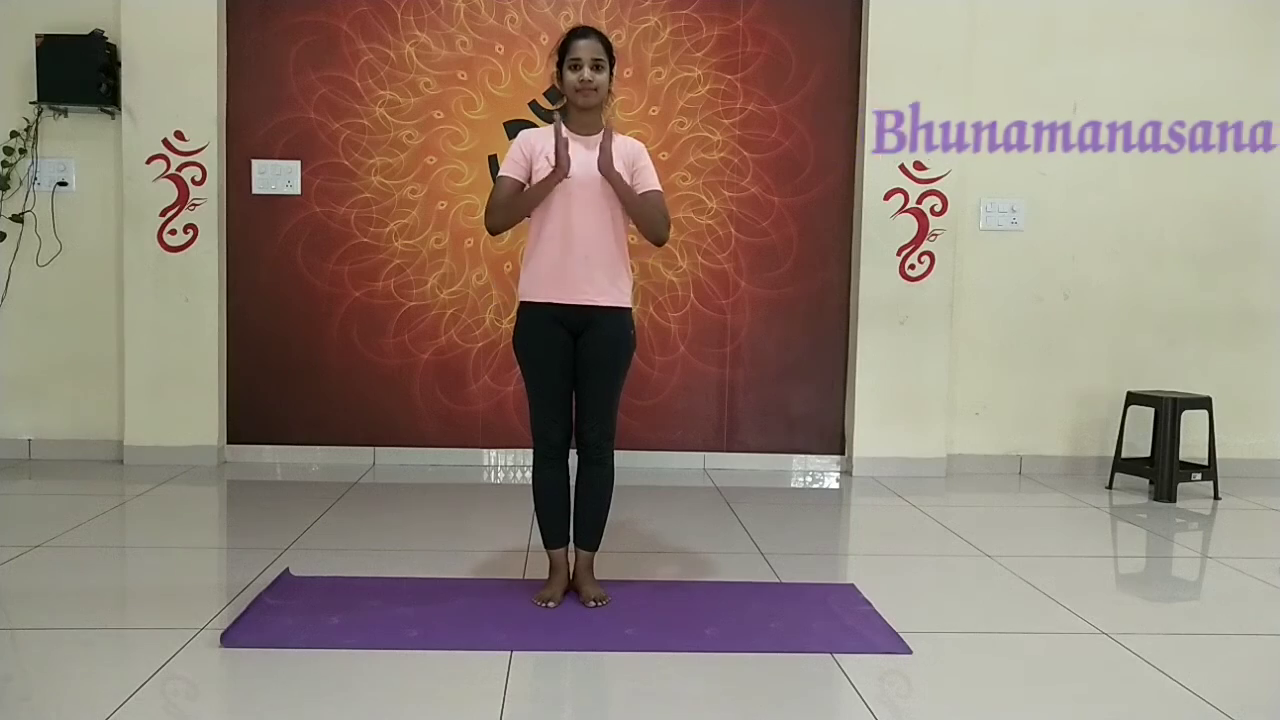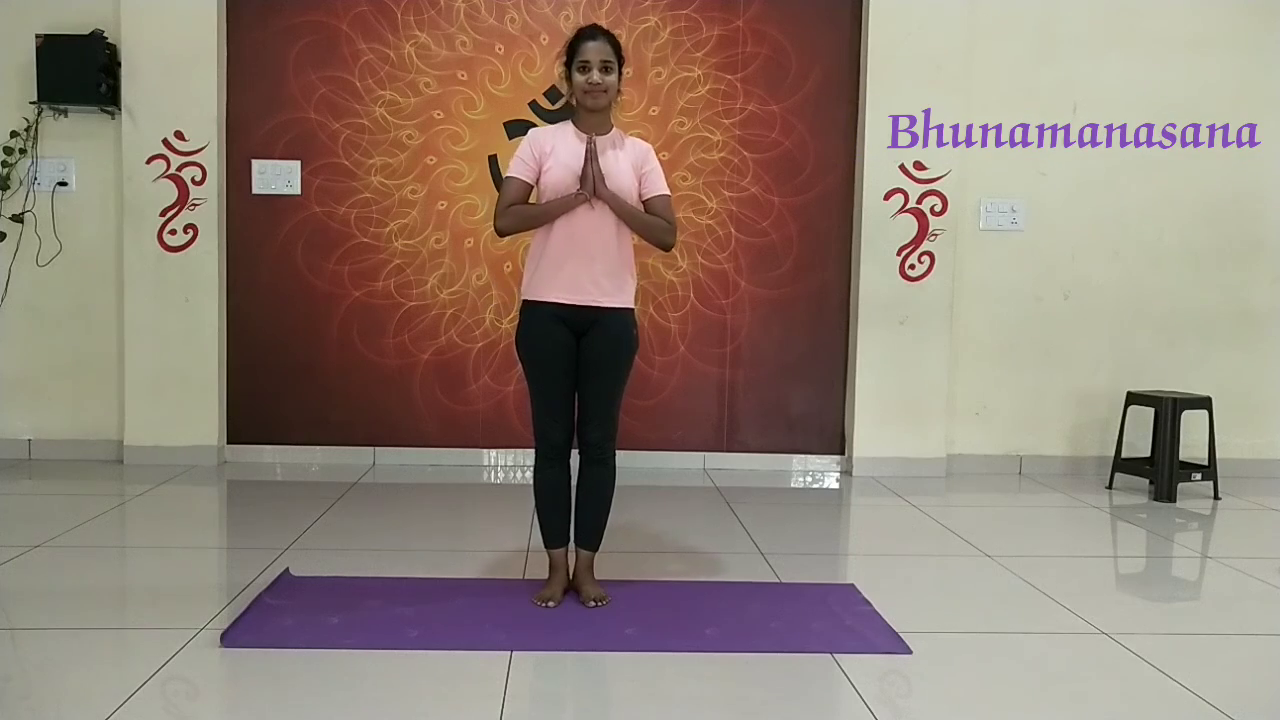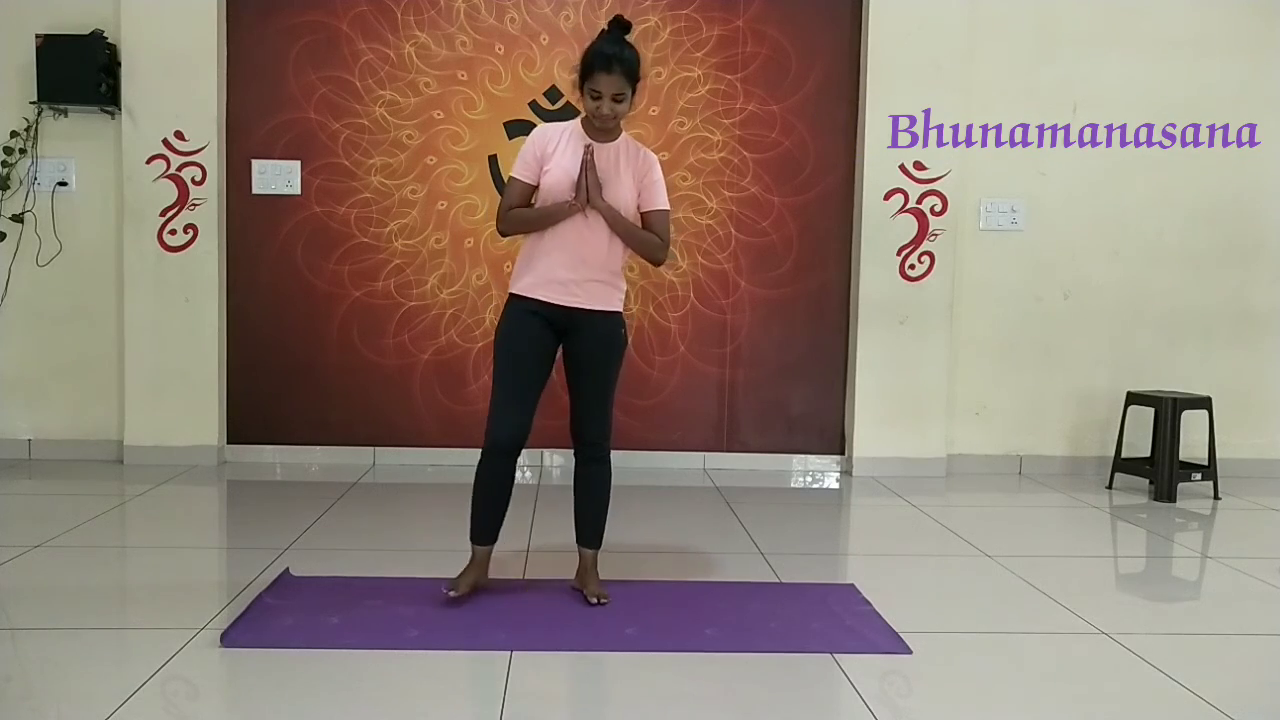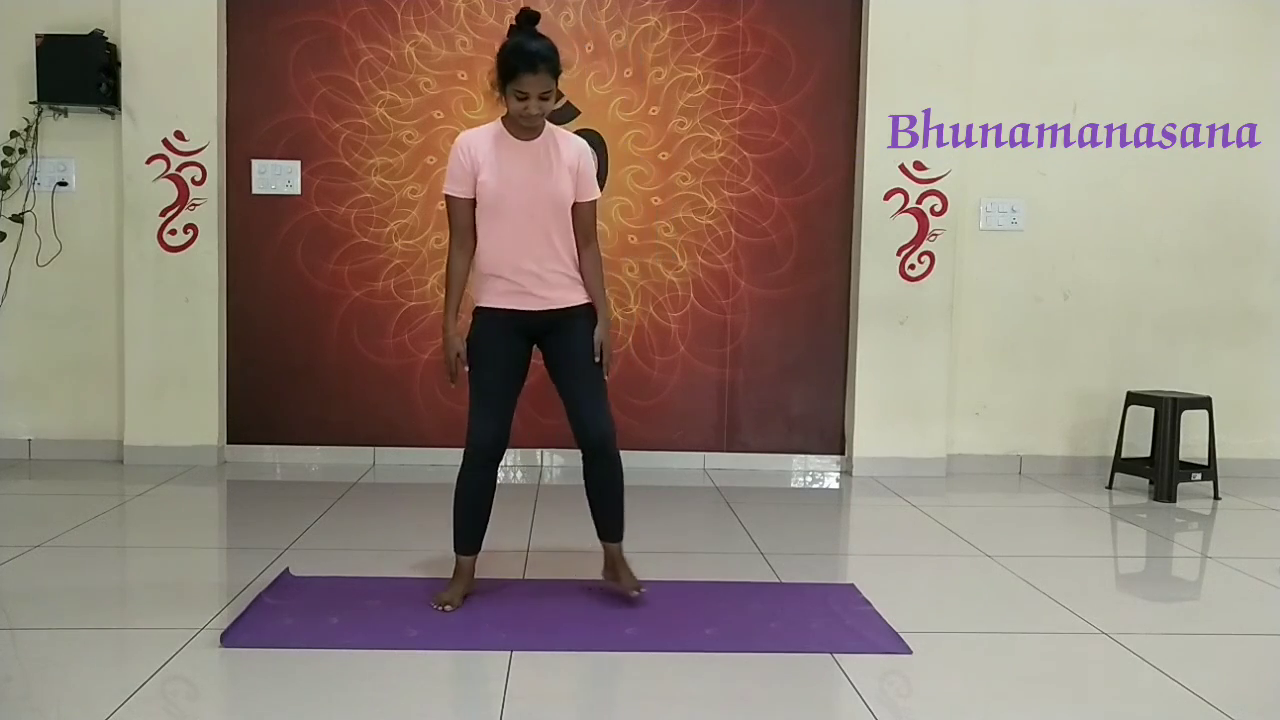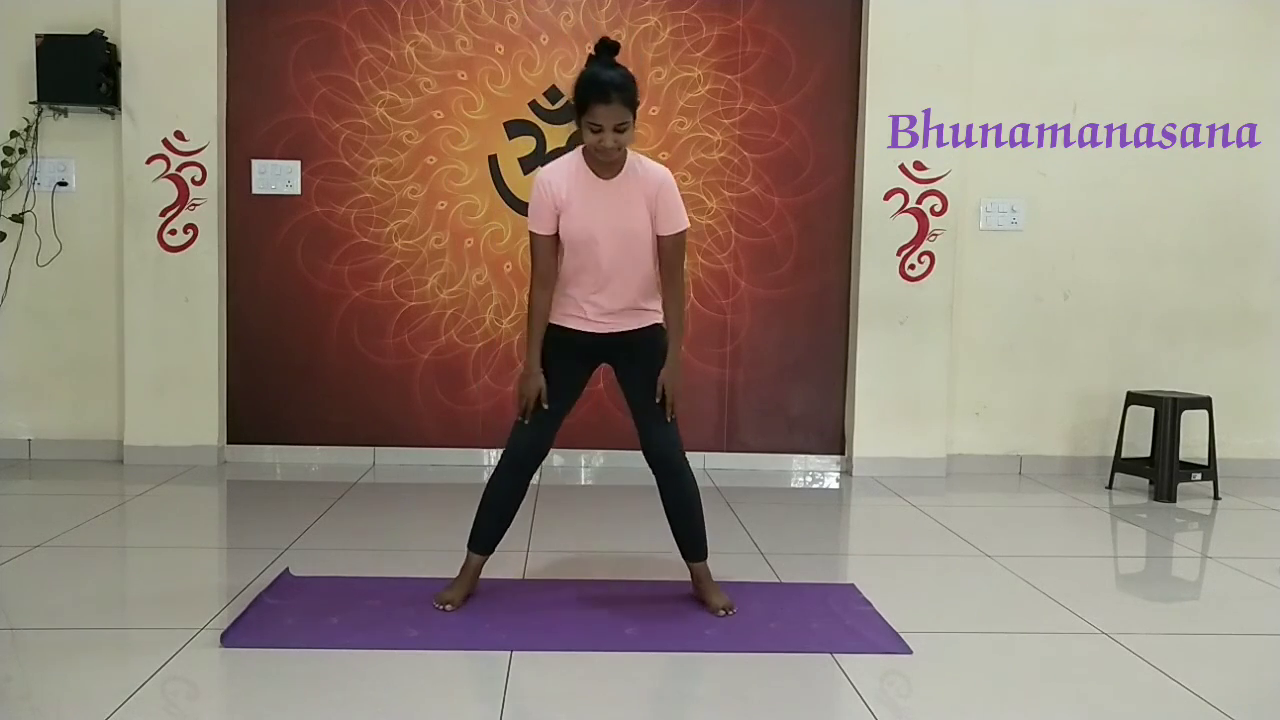
dt=0.5s
person 1, frame 1
left shoulder: (631, 152)
right shoulder: (531, 143)
left elbow: (660, 231)
right elbow: (494, 221)
left wrist: (611, 176)
right wrist: (554, 176)
left hip: (608, 313)
right hip: (543, 310)
left knee: (597, 441)
right knee: (550, 440)
left ankle: (585, 565)
right ankle: (557, 565)
person 1, frame 2
left shoulder: (638, 154)
right shoulder: (540, 142)
left elbow: (666, 235)
right elbow: (504, 220)
left wrist: (608, 194)
right wrist: (575, 196)
left hip: (610, 315)
right hip: (546, 310)
left knee: (598, 442)
right knee: (551, 440)
left ankle: (586, 566)
right ankle: (557, 566)
person 1, frame 3
left shoulder: (643, 162)
right shoulder: (545, 140)
left elbow: (659, 250)
right elbow: (506, 220)
left wrist: (603, 206)
right wrist: (571, 204)
left hip: (599, 317)
right hip: (531, 307)
left knee: (592, 441)
right knee: (504, 435)
left ankle: (588, 566)
right ankle: (480, 559)
person 1, frame 4
left shoulder: (574, 151)
right shoulder: (471, 148)
left elbow: (586, 242)
right elbow: (462, 244)
left wrist: (601, 316)
right wrist: (453, 325)
left hip: (567, 312)
right hip: (497, 315)
left knee: (598, 435)
right knee: (485, 444)
left ankle: (614, 558)
right ankle: (463, 570)
person 1, frame 5
left shoulder: (656, 181)
right shoulder: (553, 181)
left elbow: (673, 277)
right elbow: (542, 278)
left wrist: (673, 356)
right wrist: (532, 361)
left hip: (640, 333)
right hip: (568, 332)
left knee: (666, 452)
right knee: (523, 450)
left ankle: (702, 576)
right ankle: (469, 572)
